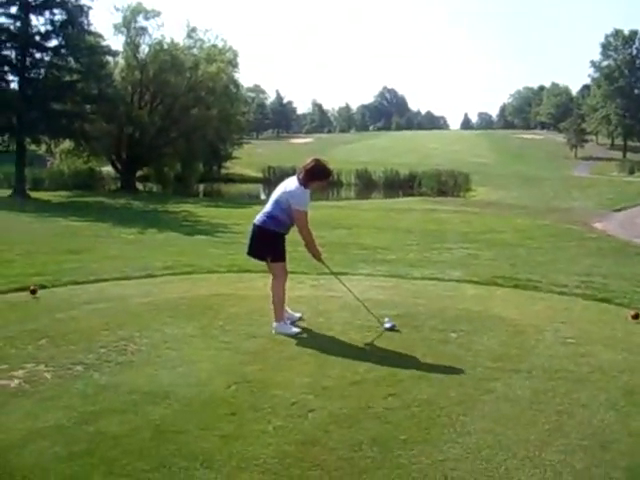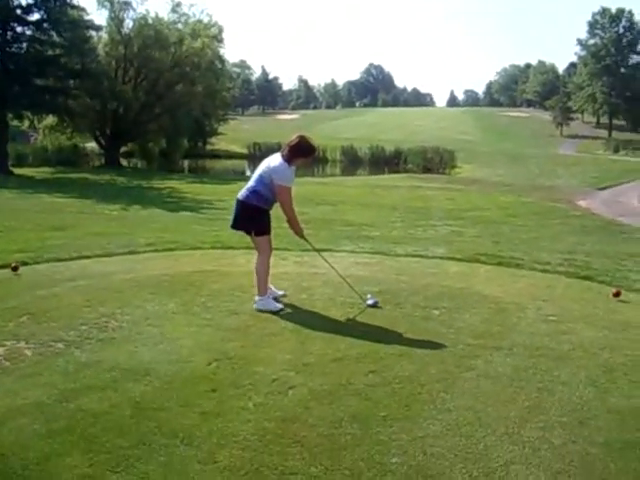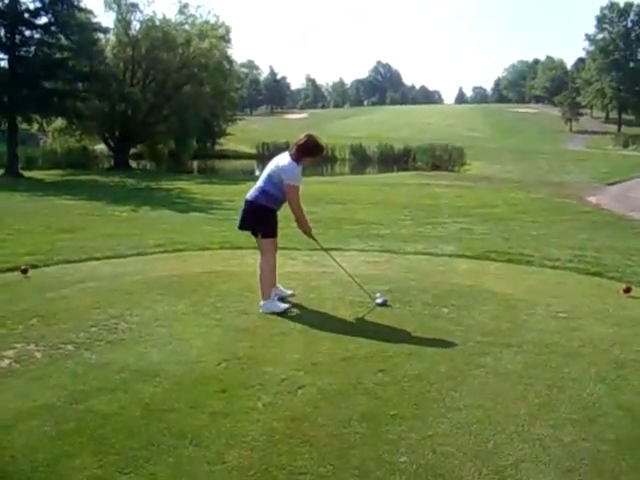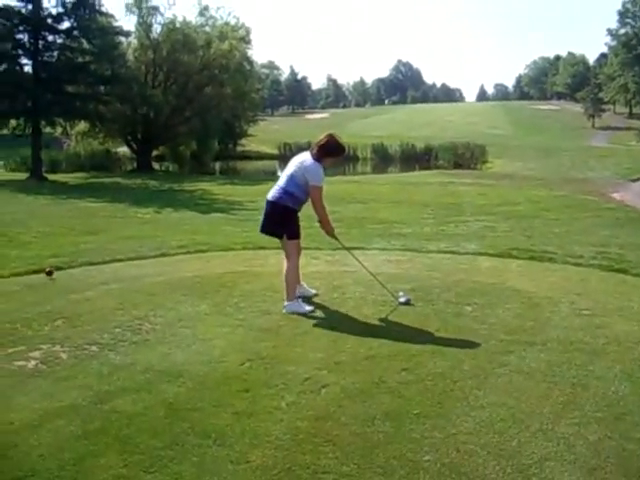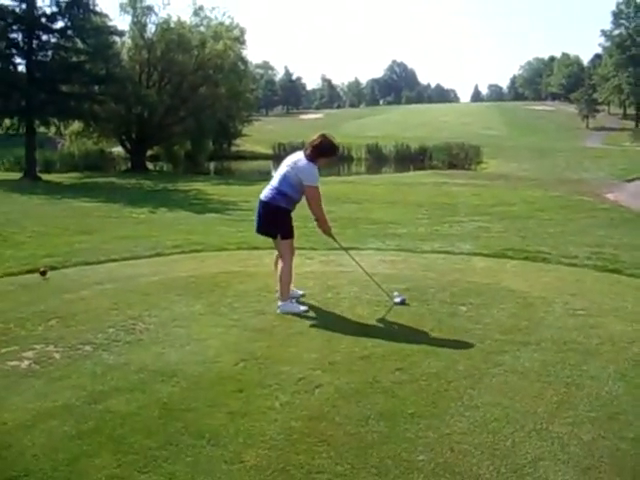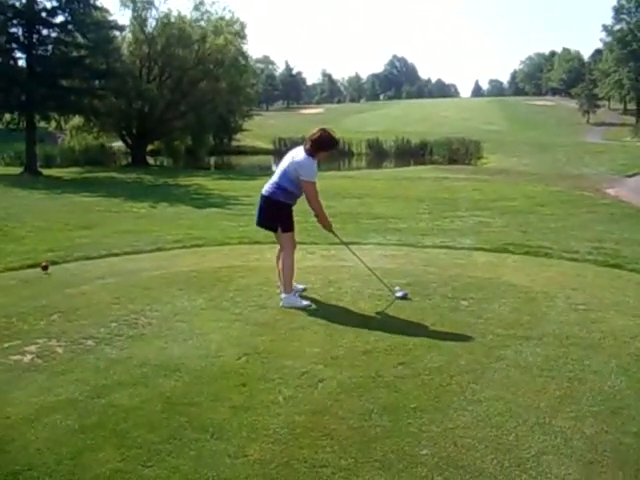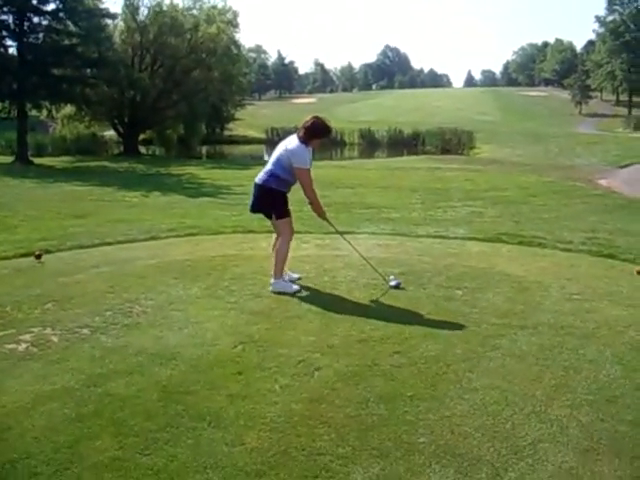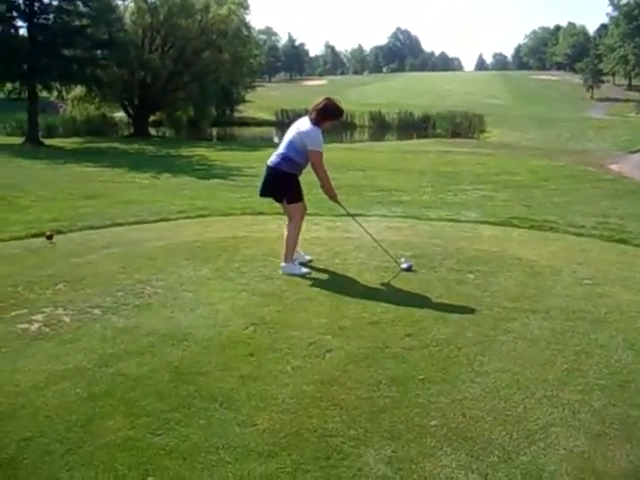
dt=0.2s
person 1, frame 1
left shoulder: (297, 183)
right shoulder: (298, 193)
left elbow: (301, 224)
right elbow: (302, 226)
left wrist: (310, 244)
right wrist: (314, 249)
left hip: (271, 230)
right hip: (268, 232)
left knee: (280, 274)
right knee: (280, 277)
left ankle: (282, 311)
right ankle: (280, 322)
person 1, frame 2
left shoulder: (284, 162)
right shoulder: (281, 168)
left elbow: (286, 198)
right elbow: (285, 202)
left wrist: (293, 221)
right wrist: (296, 225)
left hip: (258, 206)
right hip: (251, 207)
left knee: (265, 250)
right knee: (264, 251)
left ankle: (265, 288)
right ankle: (262, 298)
person 1, frame 3
left shoulder: (290, 160)
right shoulder: (290, 167)
left elbow: (293, 198)
right elbow: (293, 201)
left wrist: (301, 220)
right wrist: (304, 224)
left hip: (264, 206)
right hip: (260, 207)
left knee: (271, 250)
right knee: (268, 254)
left ankle: (273, 288)
right ankle: (267, 301)
person 1, frame 4
left shoulder: (307, 157)
right shoulder: (314, 168)
left elbow: (315, 199)
right elbow: (317, 202)
left wrist: (323, 221)
right wrist: (327, 225)
left hip: (279, 205)
right hip: (283, 209)
left knee: (294, 250)
right knee: (293, 255)
left ankle: (297, 286)
right ankle: (291, 302)
person 1, frame 5
left shoulder: (299, 157)
right shoulder: (308, 169)
left elbow: (312, 197)
right elbow: (314, 202)
left wrist: (319, 220)
right wrist: (324, 225)
left hip: (271, 204)
right hip: (276, 208)
left knee: (284, 251)
right knee: (287, 255)
left ankle: (284, 289)
right ankle: (284, 302)
person 1, frame 6
left shoulder: (302, 153)
right shoulder: (306, 163)
left elbow: (311, 193)
right elbow: (312, 197)
left wrist: (319, 215)
right wrist: (324, 220)
left hip: (275, 200)
right hip: (277, 203)
left knee: (286, 245)
right knee: (288, 248)
left ankle: (285, 284)
right ankle: (288, 295)
person 1, frame 7
left shoulder: (299, 143)
right shoulder: (299, 150)
left elbow: (307, 179)
right elbow: (306, 184)
left wrist: (314, 203)
right wrist: (318, 208)
left hip: (273, 189)
right hip: (270, 190)
left knee: (283, 232)
right knee: (286, 234)
left ankle: (280, 272)
right ankle: (277, 280)
person 1, frame 8
left shoulder: (308, 123)
right shoulder: (312, 133)
left elbow: (317, 163)
right elbow: (319, 167)
left wrist: (325, 185)
right wrist: (330, 191)
left hip: (283, 171)
right hip: (282, 173)
left knee: (300, 211)
right knee: (296, 218)
left ankle: (293, 252)
right ankle: (287, 263)
